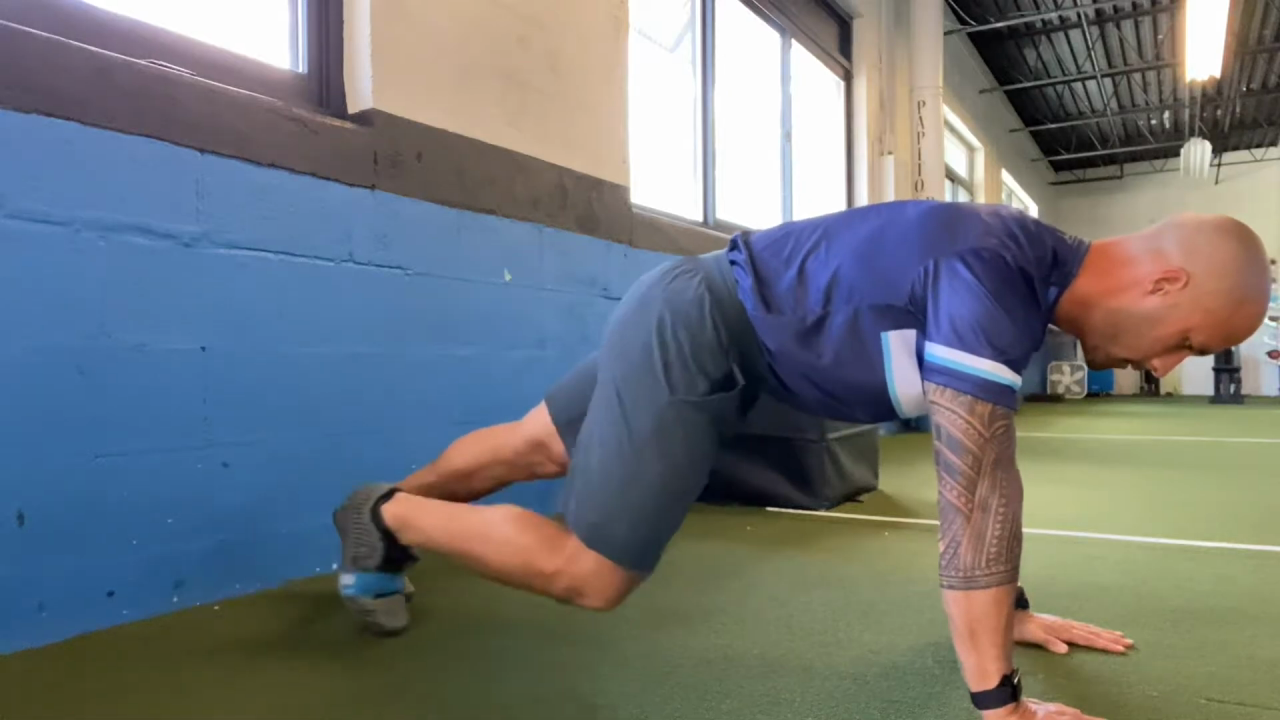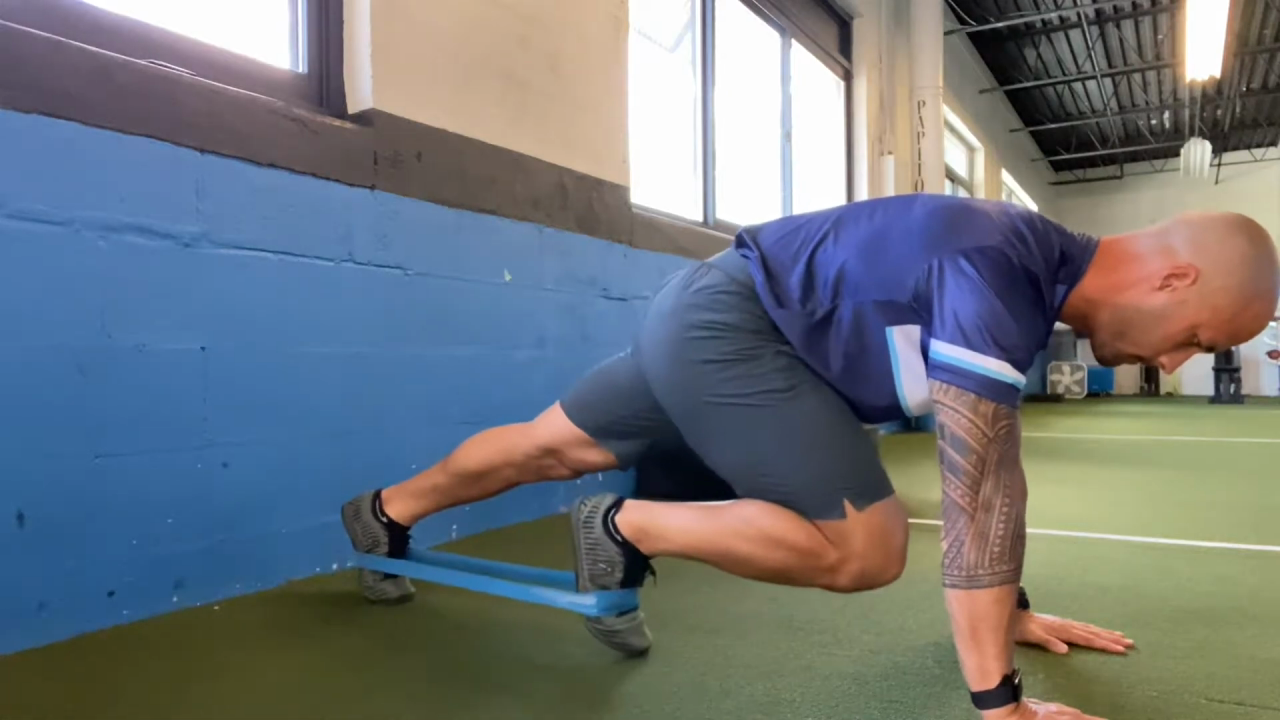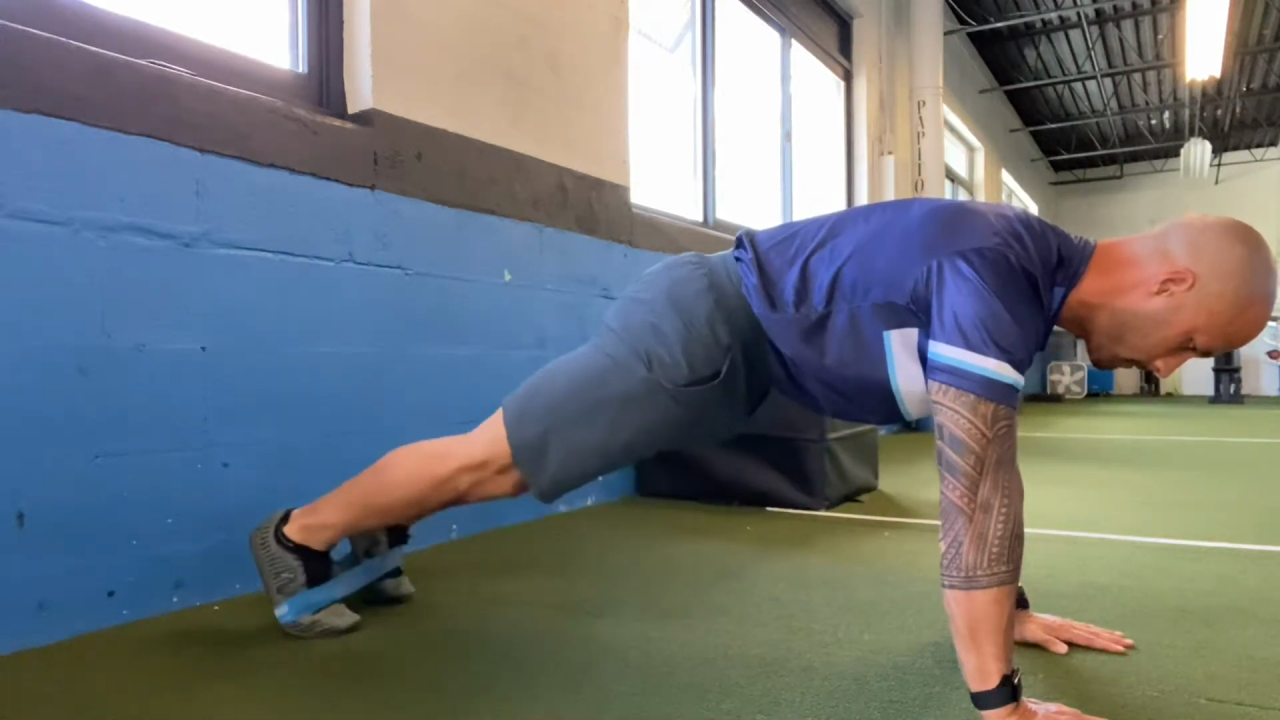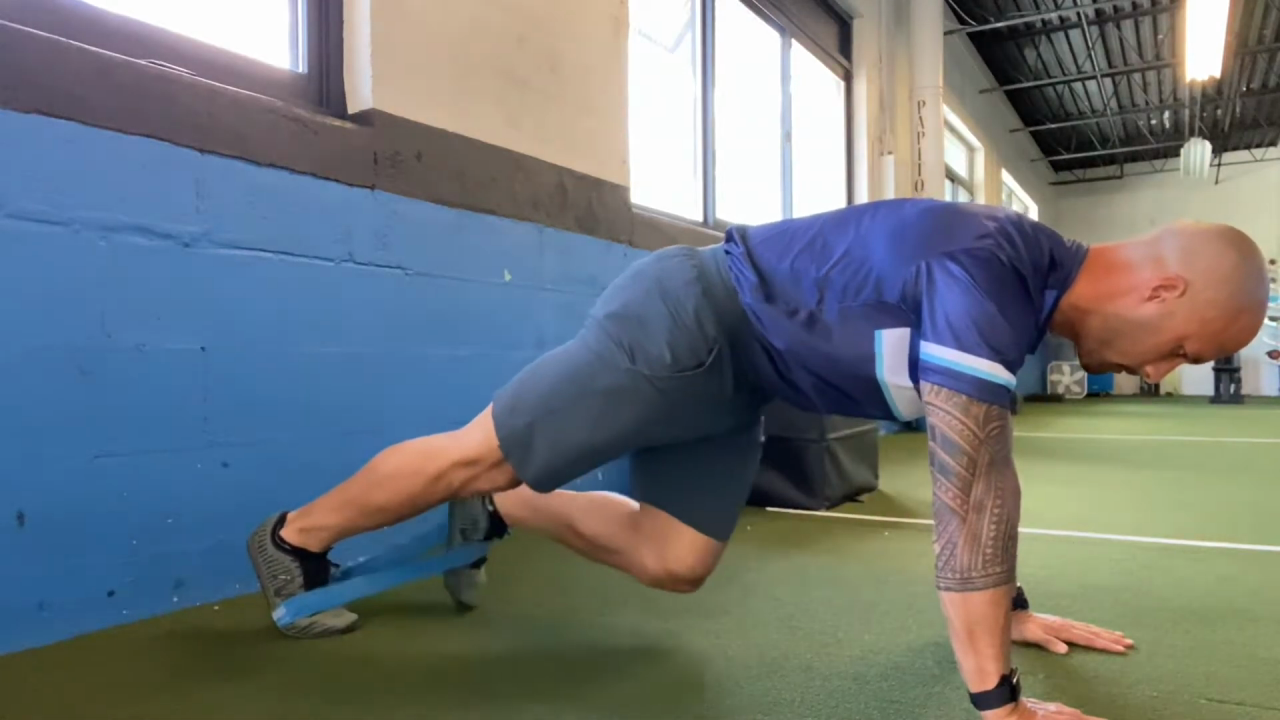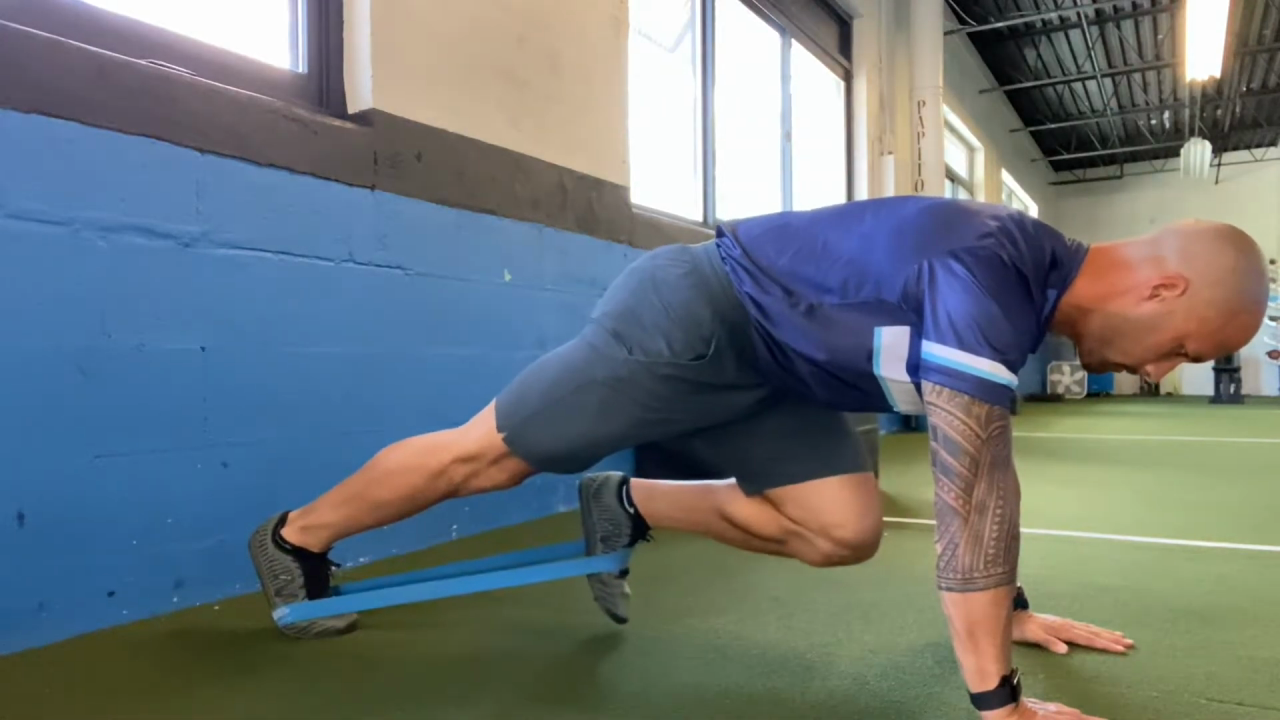
dt=1s
person 1, frame 1
left shoulder: (1029, 273)
right shoulder: (993, 278)
left elbow: (986, 470)
right elbow: (974, 491)
left wrist: (1010, 609)
left hip: (701, 324)
right hip: (695, 332)
left knee: (536, 446)
right knee: (589, 574)
left ankle: (400, 507)
right ankle: (389, 523)
person 1, frame 2
left shoulder: (1034, 271)
right shoulder: (997, 273)
left elbow: (994, 468)
right elbow: (977, 492)
left wrist: (1011, 608)
left hip: (705, 323)
right hip: (721, 326)
left knee: (552, 447)
right knee: (866, 552)
left ankle: (387, 514)
right ankle: (630, 528)
person 1, frame 3
left shoulder: (1032, 275)
right shoulder: (996, 275)
left elbow: (988, 472)
right elbow: (974, 493)
left wrist: (1010, 610)
left hip: (718, 335)
right hip: (703, 331)
left knee: (514, 447)
right knee: (490, 461)
left ankle: (378, 529)
right ankle: (298, 536)
person 1, frame 4
left shoulder: (1027, 284)
right shoulder: (987, 275)
left elbow: (984, 475)
right elbow: (967, 491)
left wrist: (1011, 610)
left hip: (728, 364)
right hip: (687, 325)
left knee: (674, 561)
right knee: (481, 455)
left ankle: (488, 516)
right ankle: (293, 541)
person 1, frame 5
left shoulder: (1030, 282)
right shoulder: (989, 273)
left elbow: (987, 470)
right elbow: (968, 490)
left wrist: (1010, 611)
left hip: (752, 360)
right hip: (691, 319)
left knee: (841, 530)
right knee: (486, 453)
left ankle: (628, 510)
right ankle: (295, 540)
